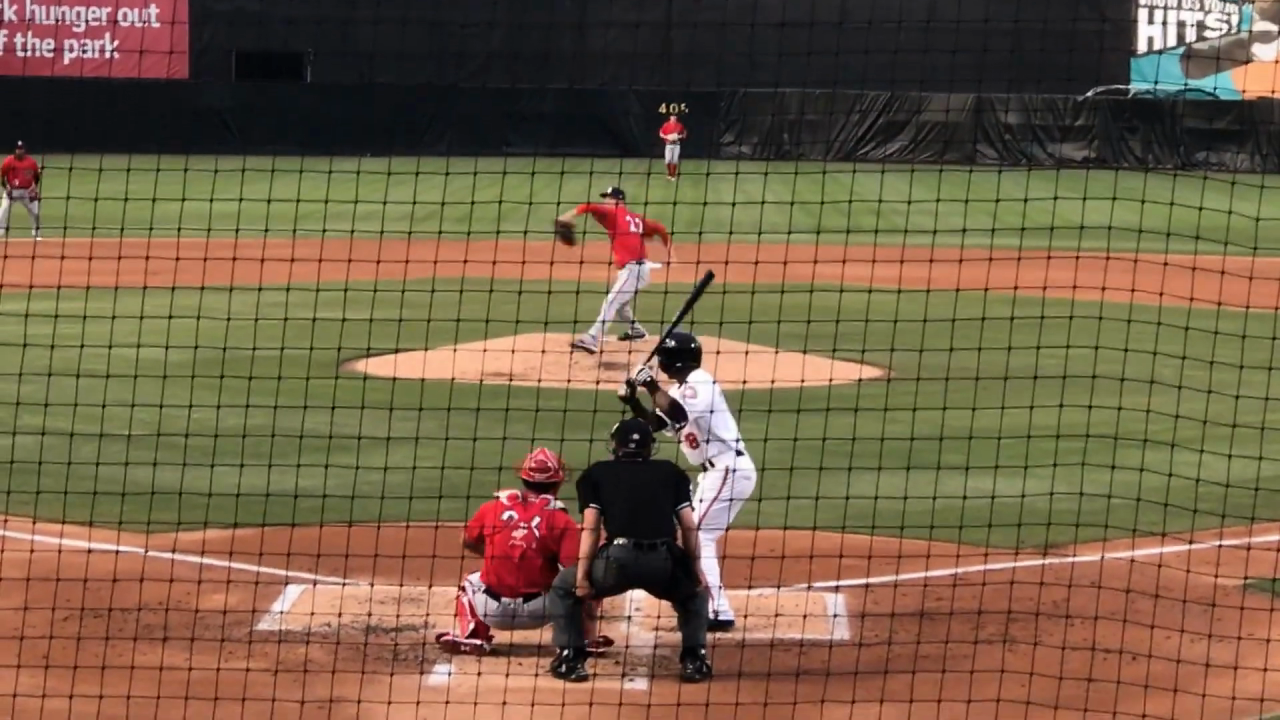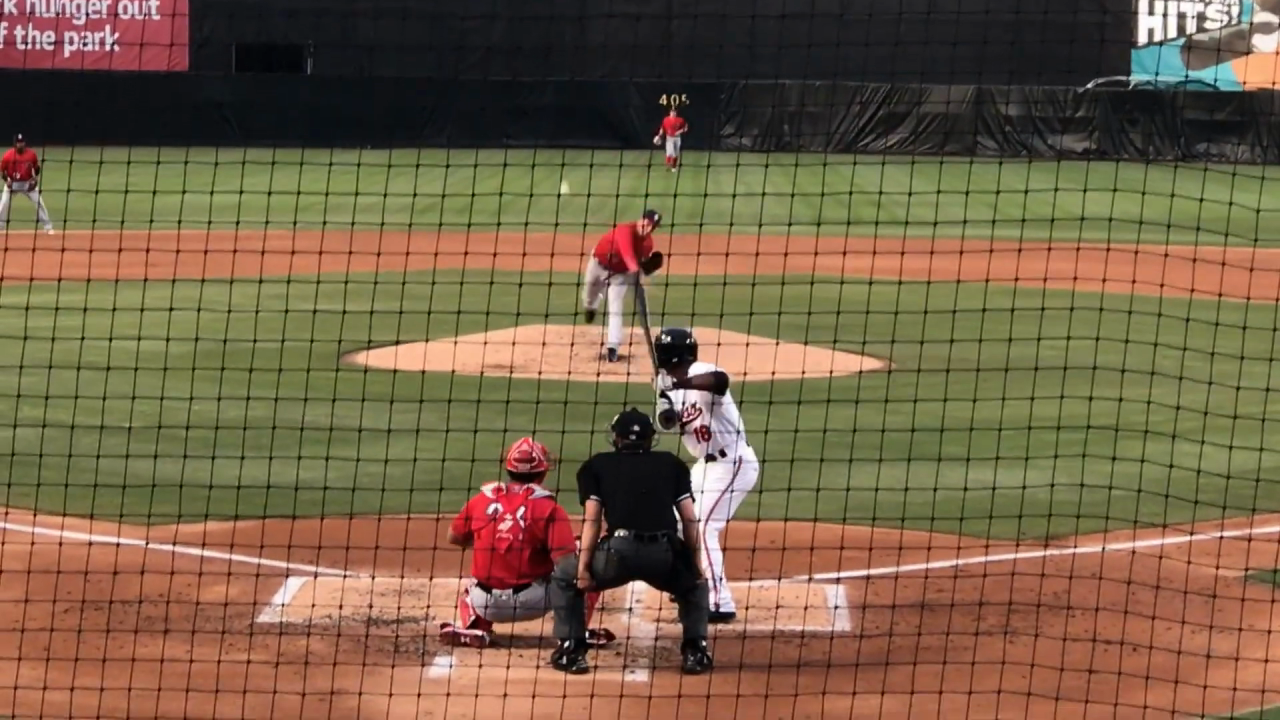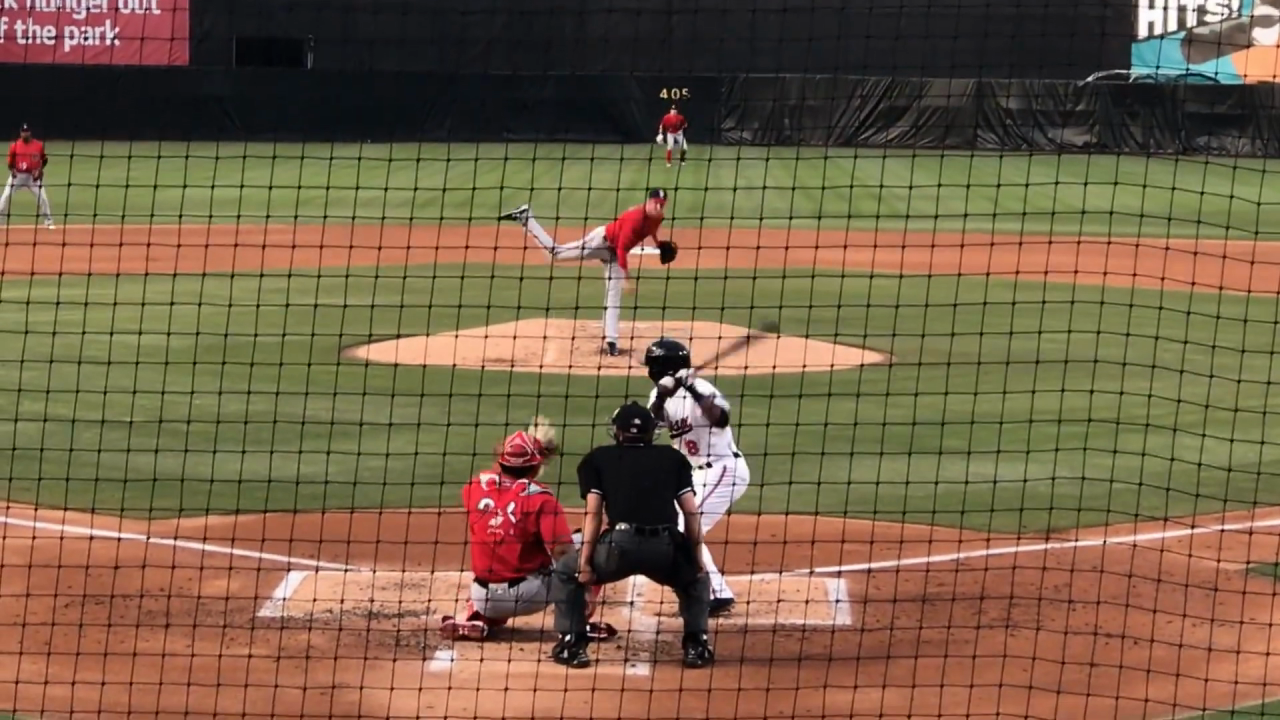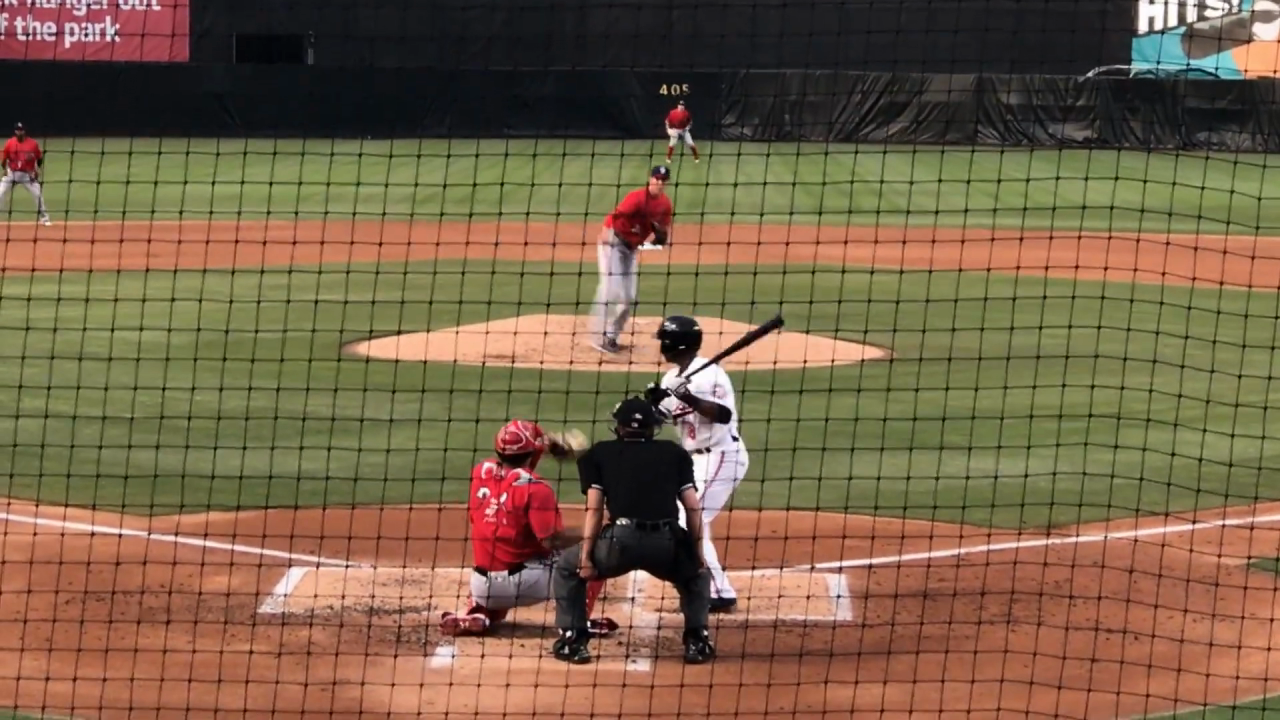
dt=0.3s
person 1, frame 1
left shoulder: (700, 382)
right shoulder: (679, 389)
left elbow: (677, 414)
right elbow: (655, 424)
left wrist: (651, 386)
right wrist: (632, 400)
left hip: (730, 470)
right hip: (716, 471)
left knee: (697, 536)
right knee: (698, 533)
left ankle: (719, 613)
right ankle: (706, 598)
person 1, frame 2
left shoulder: (703, 374)
right shoulder: (667, 386)
left elbow: (720, 384)
right elbow: (667, 422)
left wrist: (682, 381)
right wrist: (667, 402)
left hip: (734, 462)
right hip: (706, 463)
left knee: (702, 529)
left ankle: (720, 604)
person 1, frame 3
left shoulder: (701, 390)
right shoulder: (661, 394)
left elbow: (722, 420)
right elbow: (654, 416)
left wrist: (692, 390)
right wrist: (663, 394)
left hip: (725, 470)
right hip: (704, 471)
left ankle: (717, 594)
person 1, frame 4
left shoulder: (710, 373)
right shoulder: (672, 377)
left elbow: (724, 414)
right elbow: (662, 414)
left wrist: (688, 398)
right wrist: (653, 399)
left hip: (723, 456)
right hip: (703, 458)
left ankle: (719, 592)
right ankle: (706, 577)
person 2, frame 1
left shoulder: (597, 473)
right shoulder: (671, 472)
left elbow: (591, 528)
right elbow: (689, 527)
left wrist: (582, 577)
right wrist: (694, 573)
left hip: (619, 559)
right hip: (663, 563)
left knee: (564, 586)
right knee: (694, 592)
left ankle: (571, 658)
right ankle: (695, 659)
person 2, frame 2
left shoulder: (597, 465)
right shoulder: (672, 464)
left elbow: (592, 520)
right elbow: (689, 519)
left wrist: (583, 568)
right wrist: (694, 565)
left hip: (619, 551)
right hip: (664, 554)
left knee: (564, 578)
right knee: (695, 584)
left ankle: (572, 650)
right ankle: (695, 651)
person 2, frame 3
left shoulder: (598, 458)
right shoulder: (672, 457)
left elbow: (593, 513)
right elbow: (691, 512)
left wrist: (584, 563)
right wrist: (694, 558)
left hip: (621, 545)
right hip: (665, 549)
left knee: (566, 571)
right knee: (695, 578)
left ankle: (573, 644)
right ankle: (696, 645)
person 2, frame 4
left shoulder: (599, 453)
right shoulder: (674, 452)
left elbow: (594, 508)
right elbow: (692, 508)
left wrist: (585, 557)
right wrist: (695, 555)
left hip: (621, 540)
right hip: (666, 543)
left knee: (567, 567)
right knee: (696, 573)
left ankle: (573, 640)
right ankle: (697, 640)
person 3, frame 1
left shoulder: (495, 506)
right shoulder: (561, 521)
left elbow: (468, 542)
right wrist: (590, 615)
left hip: (492, 610)
right hip: (538, 611)
left knee: (470, 582)
left ankle: (472, 637)
person 3, frame 2
left shoulder: (481, 500)
right shoulder: (547, 507)
left elbow: (454, 537)
left hip: (486, 603)
right hip: (531, 602)
left knee: (474, 587)
left ankle: (474, 628)
person 3, frame 3
left shoulder: (478, 487)
right shoulder: (540, 499)
right elbow: (562, 552)
left hip: (483, 597)
right hip: (527, 594)
left ankle: (476, 620)
person 3, frame 4
left shoulder: (481, 473)
right shoulder: (534, 487)
right elbow: (551, 540)
left wrist: (546, 447)
left hip: (483, 587)
right hip: (526, 583)
left ankle: (477, 615)
person 4, frame 1
left shoulder: (613, 213)
right shoulder: (637, 219)
left elbow: (594, 208)
right elbow: (661, 230)
left wrist: (572, 214)
right wrist: (669, 248)
left hip: (633, 270)
right hip: (634, 268)
left knee: (612, 303)
right knee: (622, 299)
left ankle: (591, 340)
right ankle: (636, 331)
person 4, frame 2
left shoulder: (648, 243)
right shoulder: (625, 229)
right elbow: (624, 247)
left wrist: (649, 264)
right wrist: (632, 266)
left hip: (621, 272)
right hip: (599, 263)
left knee: (616, 307)
right knee: (590, 292)
right ankle: (590, 305)
person 4, frame 3
left shoulder: (657, 216)
right shoulder: (635, 218)
right elbow: (621, 250)
left wrist: (659, 243)
right wrist: (625, 276)
left hip: (615, 251)
right hip: (601, 241)
left knee: (614, 297)
right knee: (555, 251)
left ankle: (611, 340)
right ankle: (525, 216)
person 4, frame 4
left shoulder: (665, 204)
right shoulder: (637, 197)
left elbow: (664, 226)
right elbow: (616, 215)
left wrist: (662, 234)
right wrist: (605, 233)
left hip: (630, 249)
right hip: (614, 242)
left knee: (629, 299)
right knee: (611, 290)
left ankle: (611, 335)
right ankle: (600, 336)
